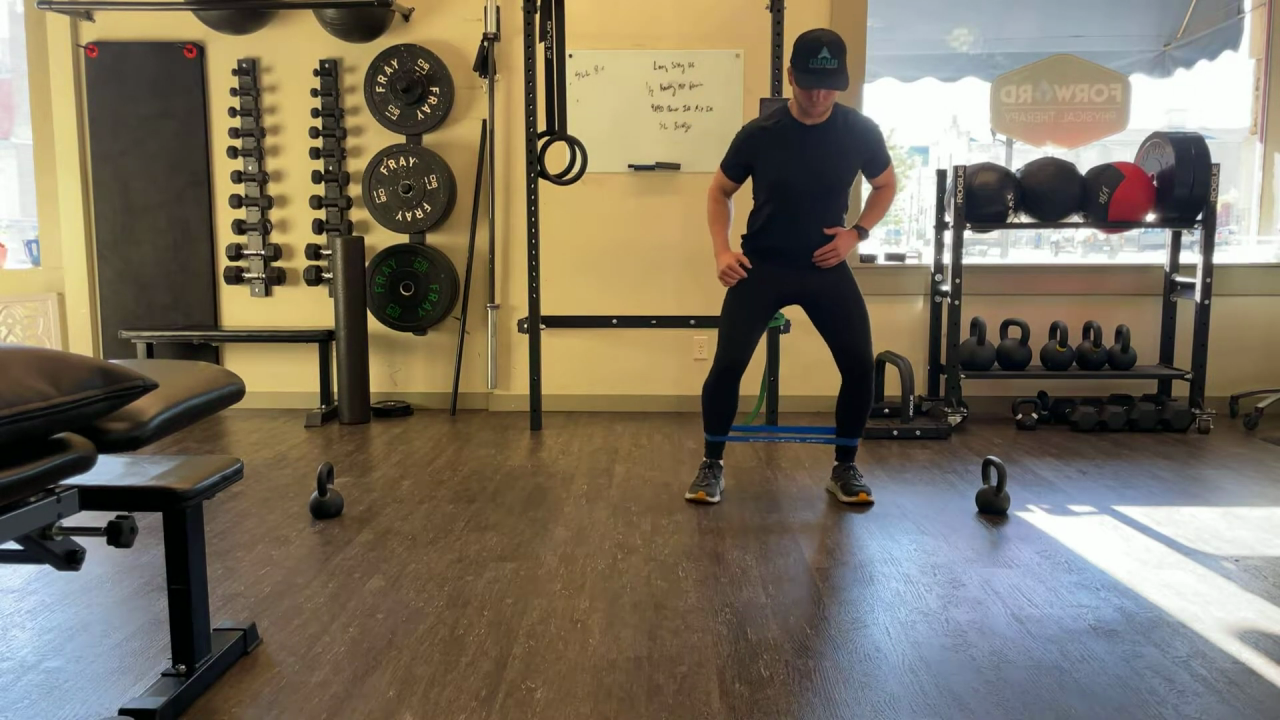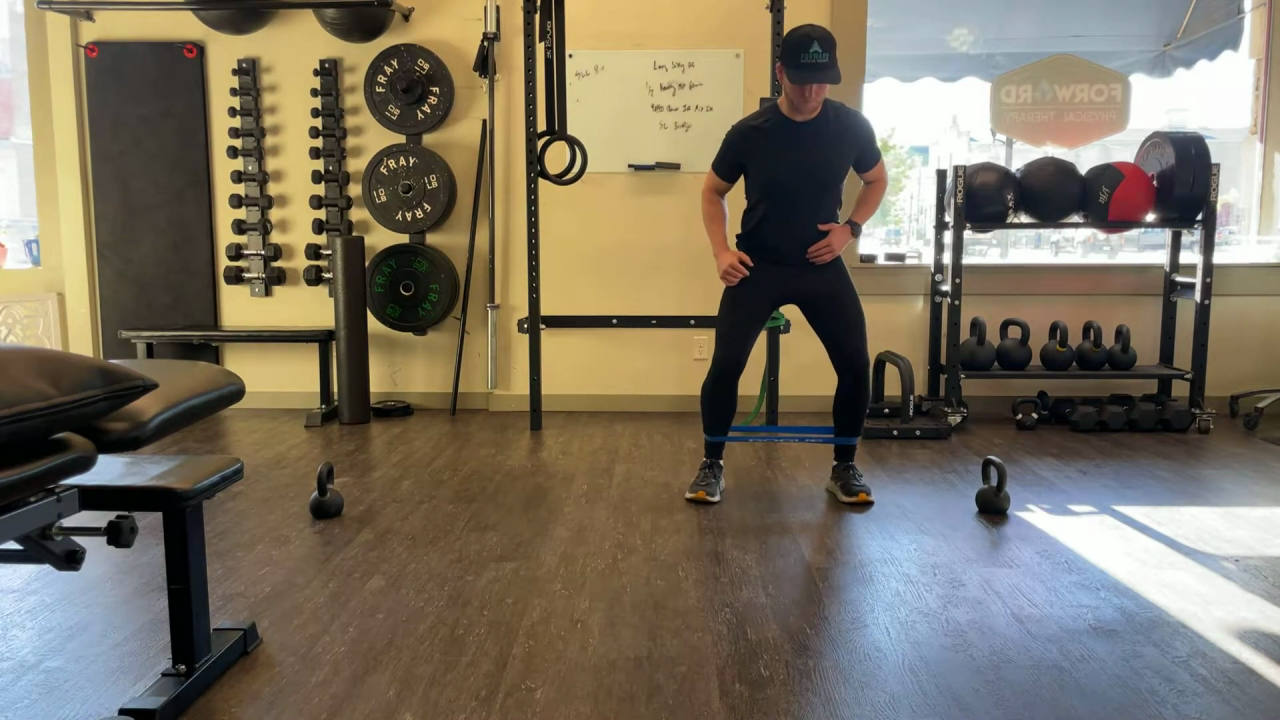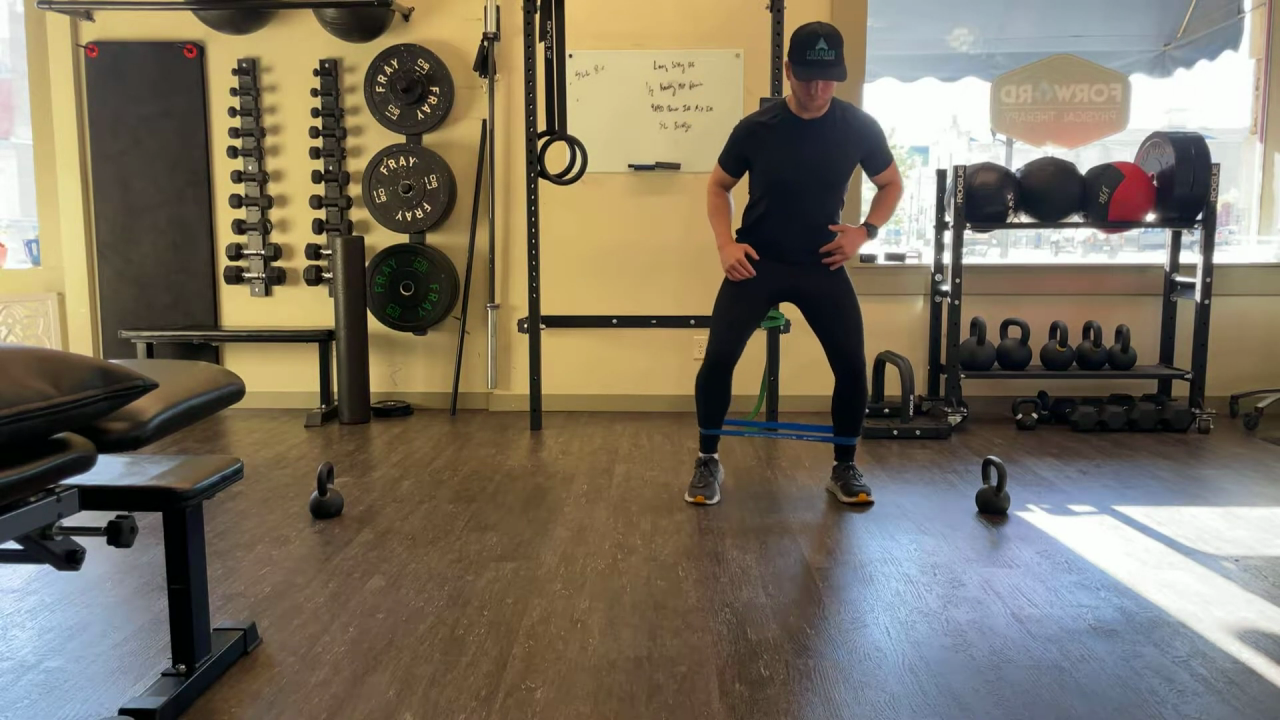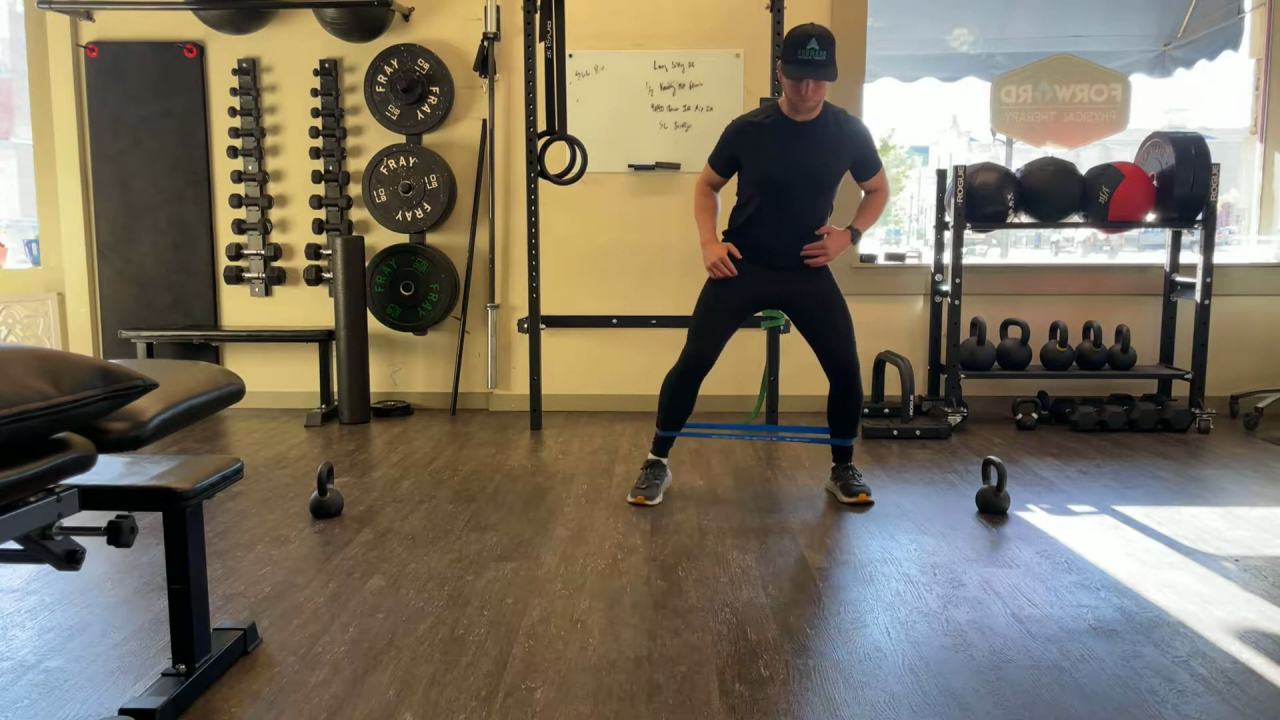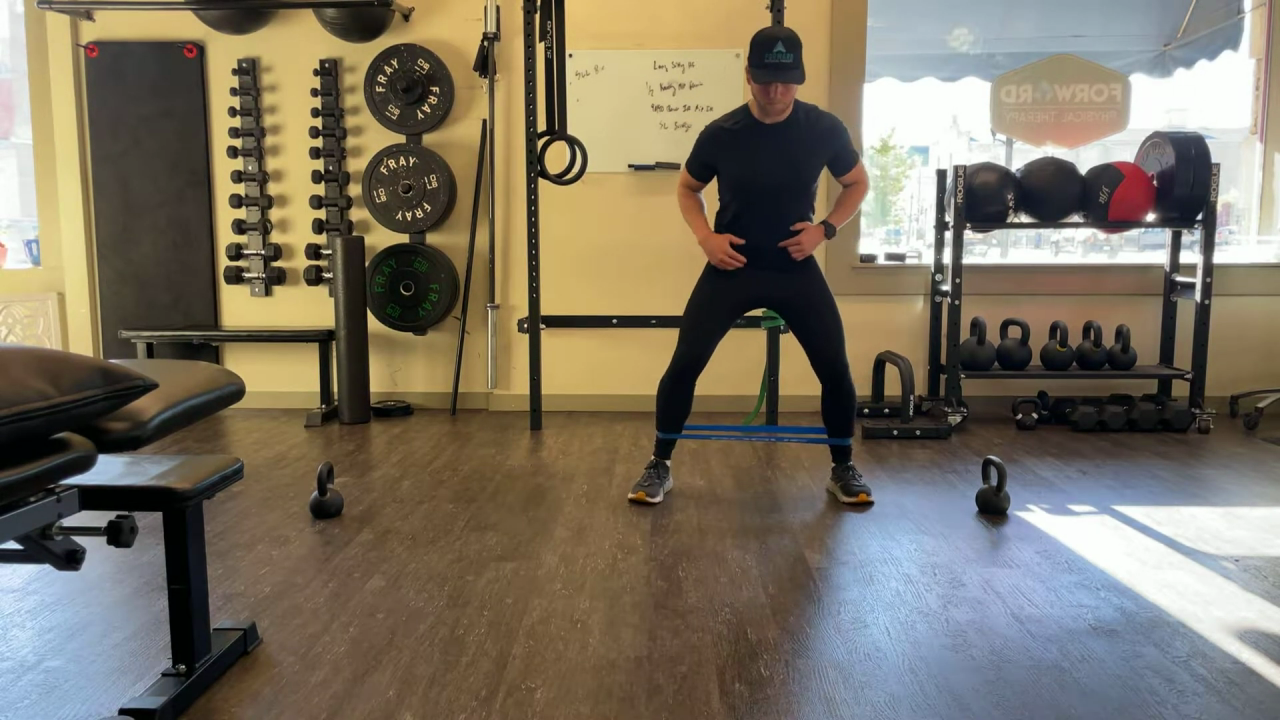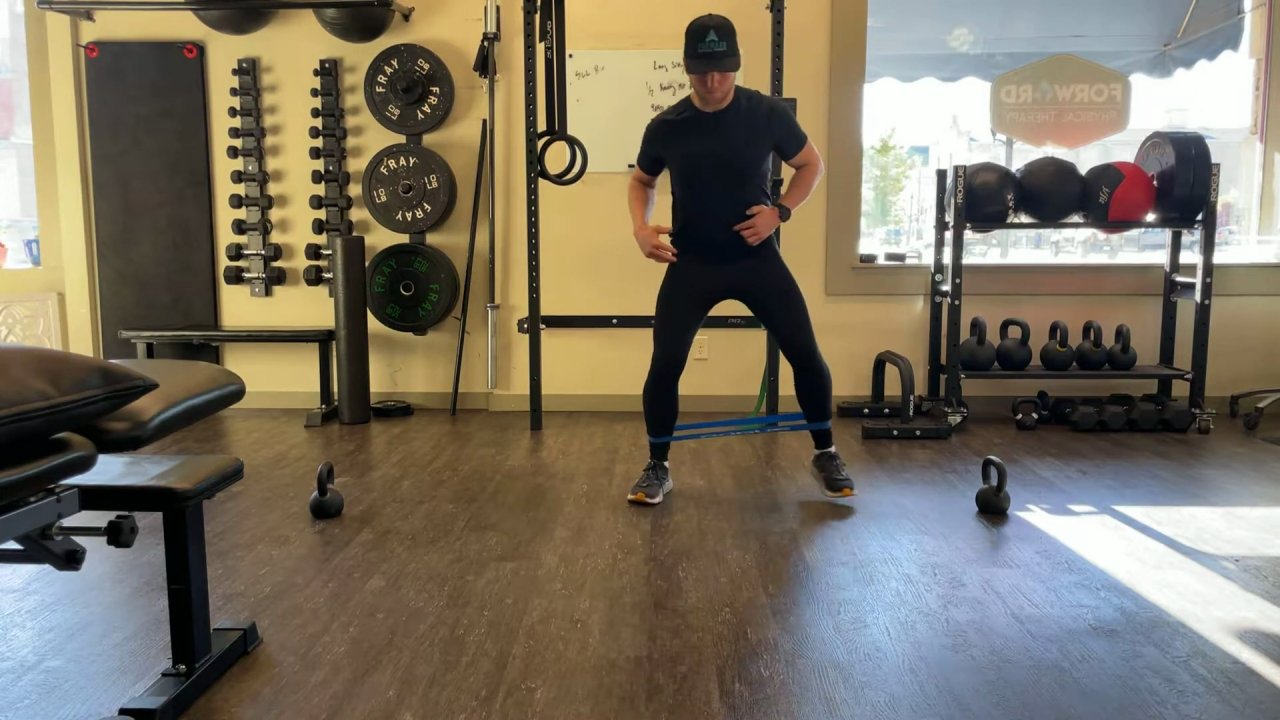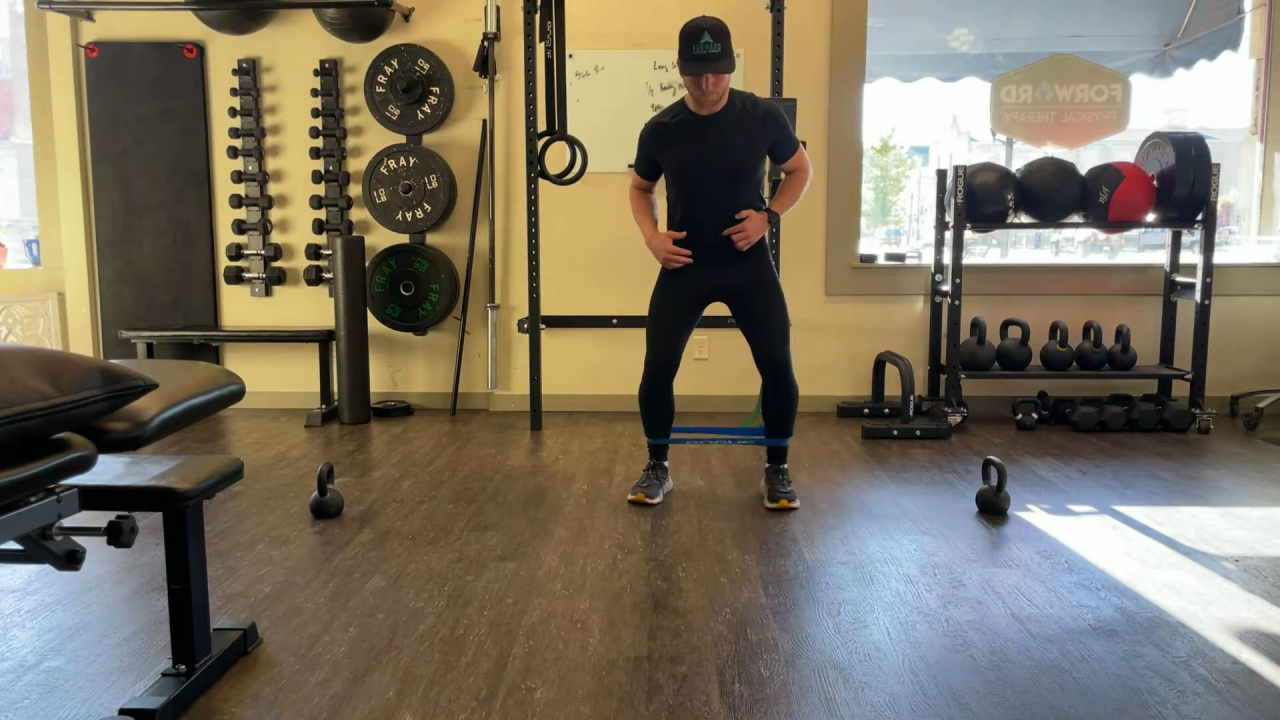
dt=0.3s
person 1, frame 1
left shoulder: (860, 132)
right shoulder: (758, 134)
left elbow: (886, 185)
right elbow: (720, 191)
left wrist: (857, 232)
right wrist: (722, 249)
left hip: (826, 267)
right hip: (761, 266)
left knee: (860, 365)
right knee: (728, 364)
left ankle: (844, 468)
right ankle: (712, 464)
person 1, frame 2
left shoulder: (851, 126)
right shoulder: (749, 133)
left elbow: (877, 180)
right elbow: (712, 192)
left wrist: (850, 228)
right wrist: (721, 249)
left hip: (822, 264)
right hip: (758, 266)
left knee: (855, 365)
right knee: (726, 365)
left ankle: (844, 467)
right ankle: (712, 465)
person 1, frame 3
left shoulder: (859, 127)
right shoulder: (756, 128)
left elbow: (891, 184)
right elbow: (719, 186)
left wrist: (865, 230)
right wrist: (725, 243)
left hip: (823, 264)
right hip: (758, 262)
left knee: (852, 367)
right knee: (719, 356)
left ankle: (844, 468)
right ankle: (708, 460)
person 1, frame 4
left shoulder: (849, 133)
right shoulder: (746, 130)
left elbow: (878, 190)
right elbow: (707, 185)
left wrist: (849, 233)
right wrist: (709, 240)
left hip: (808, 271)
right hip: (742, 267)
left knee: (846, 368)
right knee: (693, 363)
left ankle: (843, 469)
right ankle: (657, 463)
person 1, frame 5
left shoulder: (824, 129)
right shoulder: (720, 134)
left elbow: (857, 183)
right elbow: (687, 188)
left wrist: (825, 228)
right wrist: (706, 236)
left hip: (796, 270)
right hip: (732, 268)
left knee: (835, 368)
right knee: (685, 364)
left ankle: (843, 469)
right ankle: (660, 465)
person 1, frame 6
left shoulder: (767, 113)
right shoulder: (665, 127)
left elbow: (811, 165)
right elbow: (641, 182)
left wrist: (780, 210)
right wrist: (640, 225)
left hip: (756, 258)
right hip: (692, 263)
left knee: (805, 353)
right knee: (665, 366)
left ankle: (826, 454)
right ankle: (658, 466)
person 1, frame 7
left shoulder: (763, 116)
right shoulder: (660, 130)
left elbow: (800, 170)
right elbow: (640, 189)
left wrist: (769, 216)
right wrist: (651, 235)
left hip: (747, 261)
right hip: (685, 265)
left knee: (777, 367)
right knee: (658, 367)
left ankle: (776, 468)
right ankle: (658, 466)
